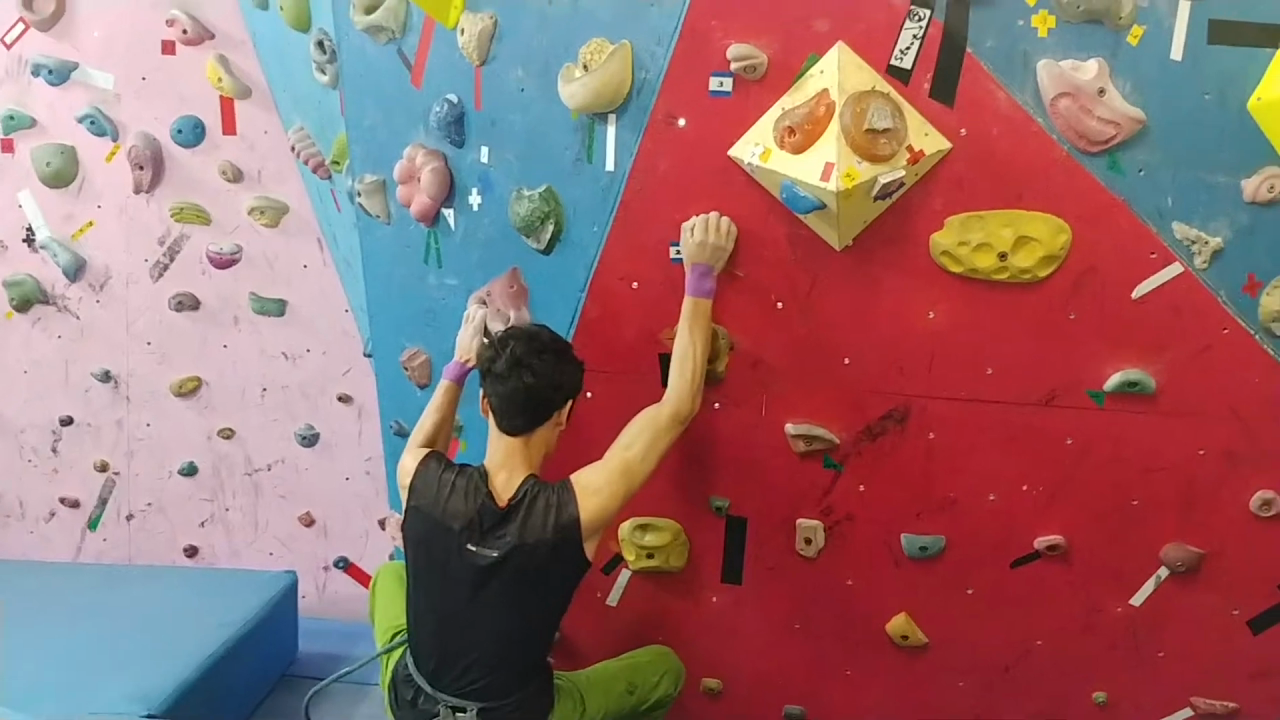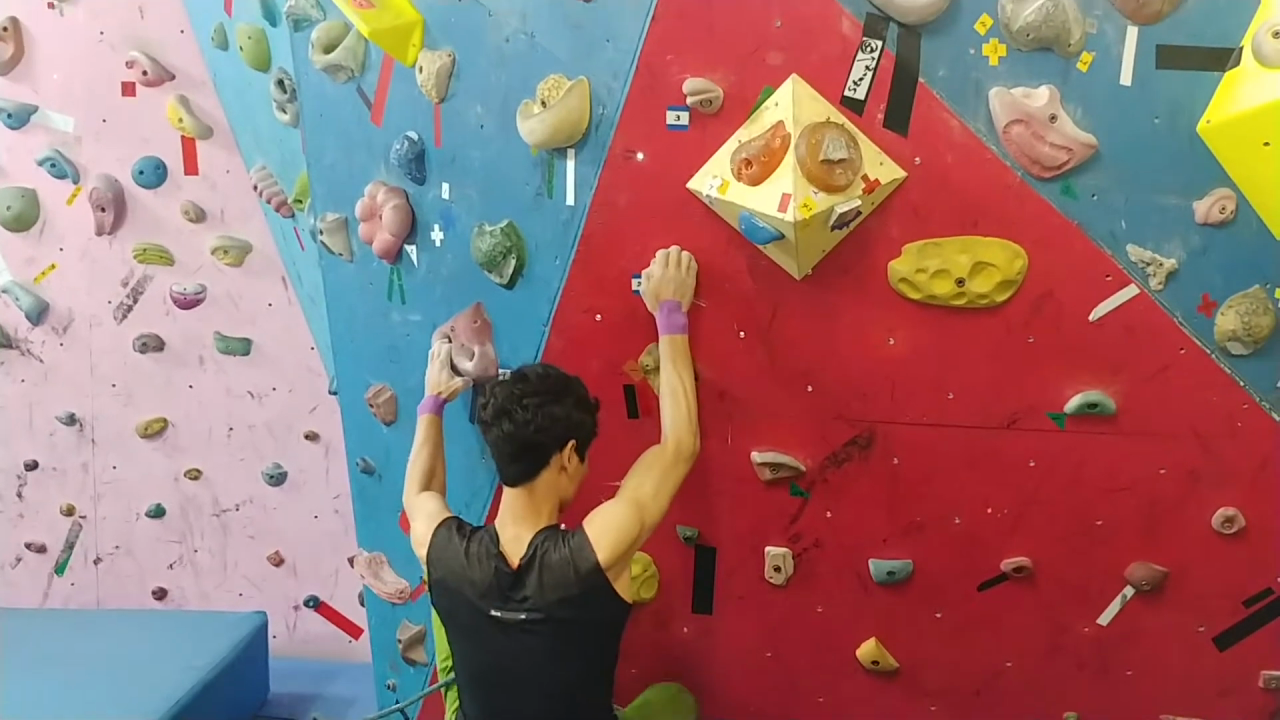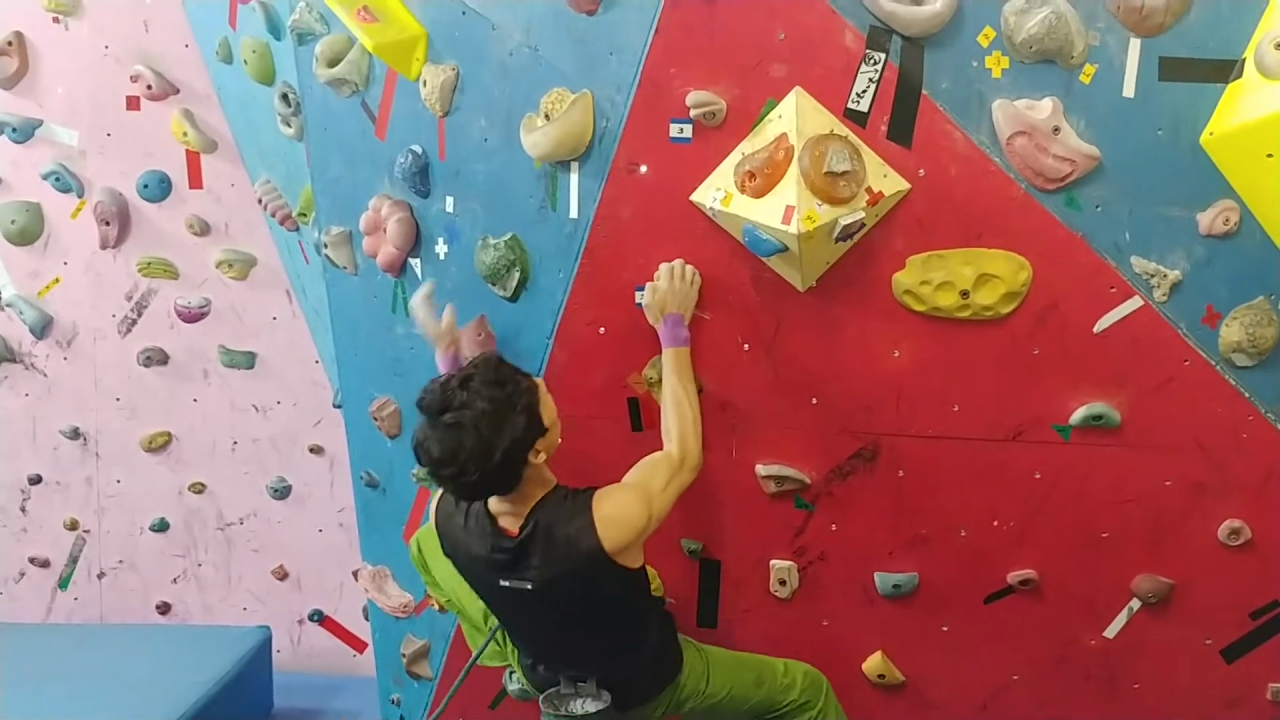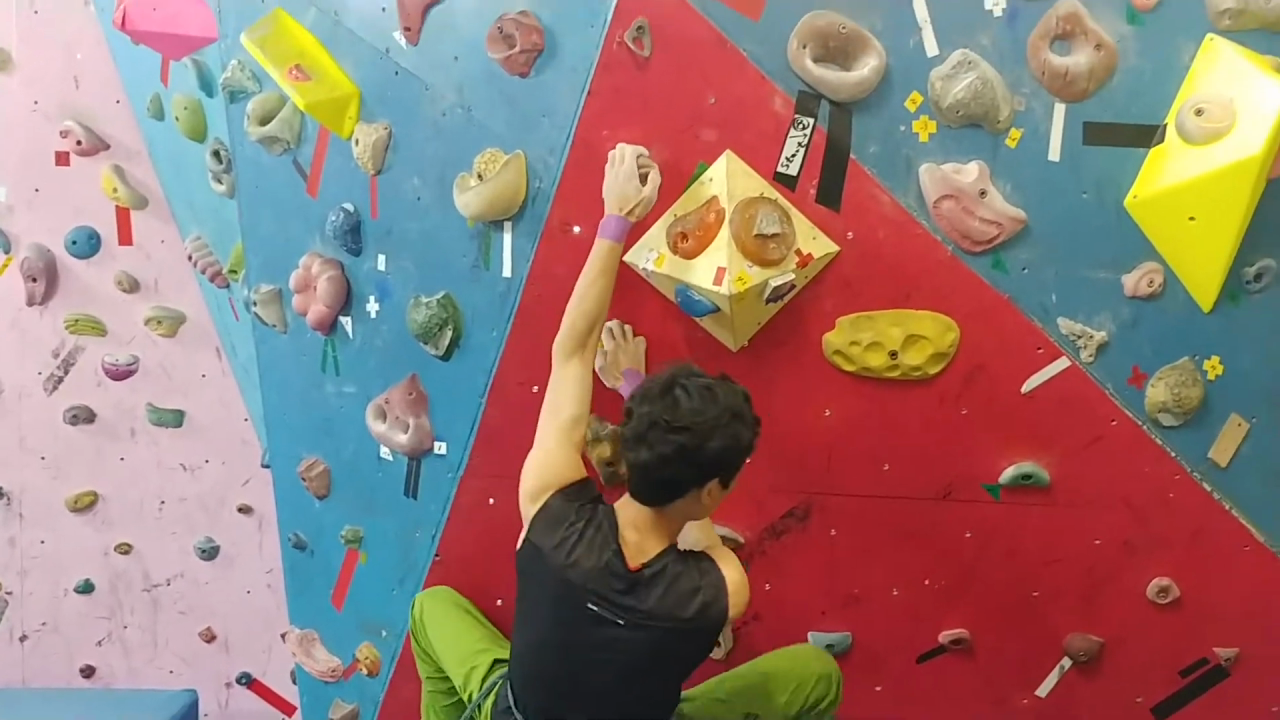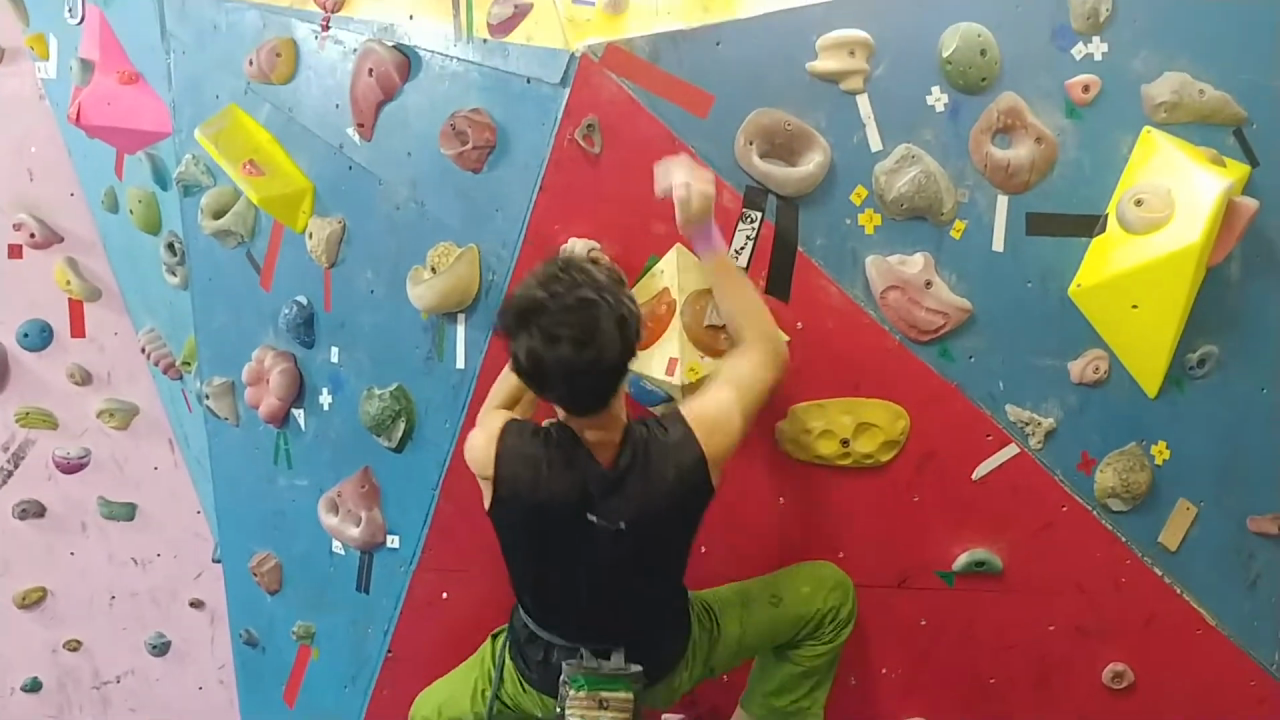
dt=1s
person 1, frame 1
left shoulder: (424, 483)
right shoulder: (576, 510)
right elbow: (678, 406)
left wrist: (459, 366)
right wrist: (700, 277)
right knee: (665, 670)
person 1, frame 2
left shoulder: (444, 550)
right shoulder: (596, 554)
left elbow: (419, 495)
right elbow: (681, 446)
left wrist: (433, 401)
right wrist: (671, 315)
person 1, frame 3
left shoulder: (450, 521)
right shoulder: (603, 522)
left elbow: (462, 456)
right elbow: (683, 456)
left wrist: (451, 367)
right wrist: (672, 328)
left hip: (547, 676)
person 1, frame 4
left shoulder: (549, 507)
right shoulder: (722, 589)
left elbow: (570, 354)
right elbow: (690, 523)
left wrist: (617, 219)
right wrist: (634, 382)
left knee: (433, 609)
person 1, frame 5
left shoulder: (497, 454)
right shoulder: (687, 451)
left elbow: (499, 403)
right elbow: (768, 347)
right wrist: (705, 235)
right hip: (658, 668)
right knee: (830, 594)
